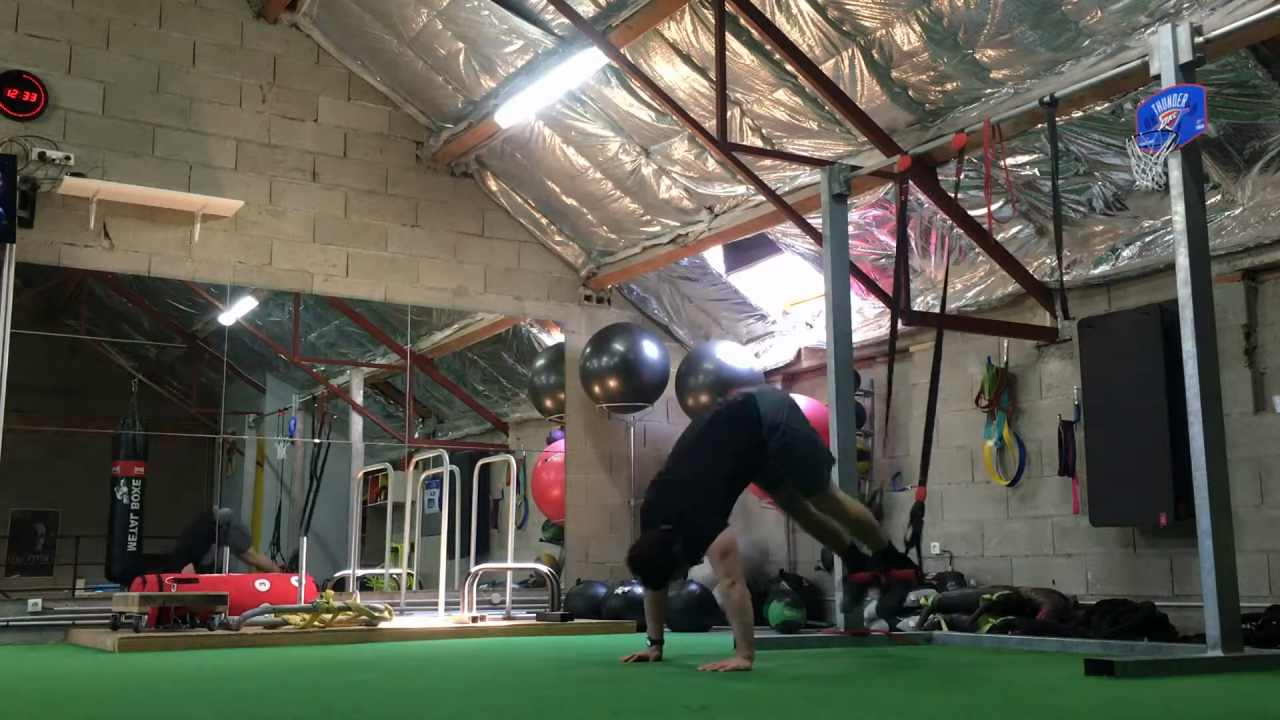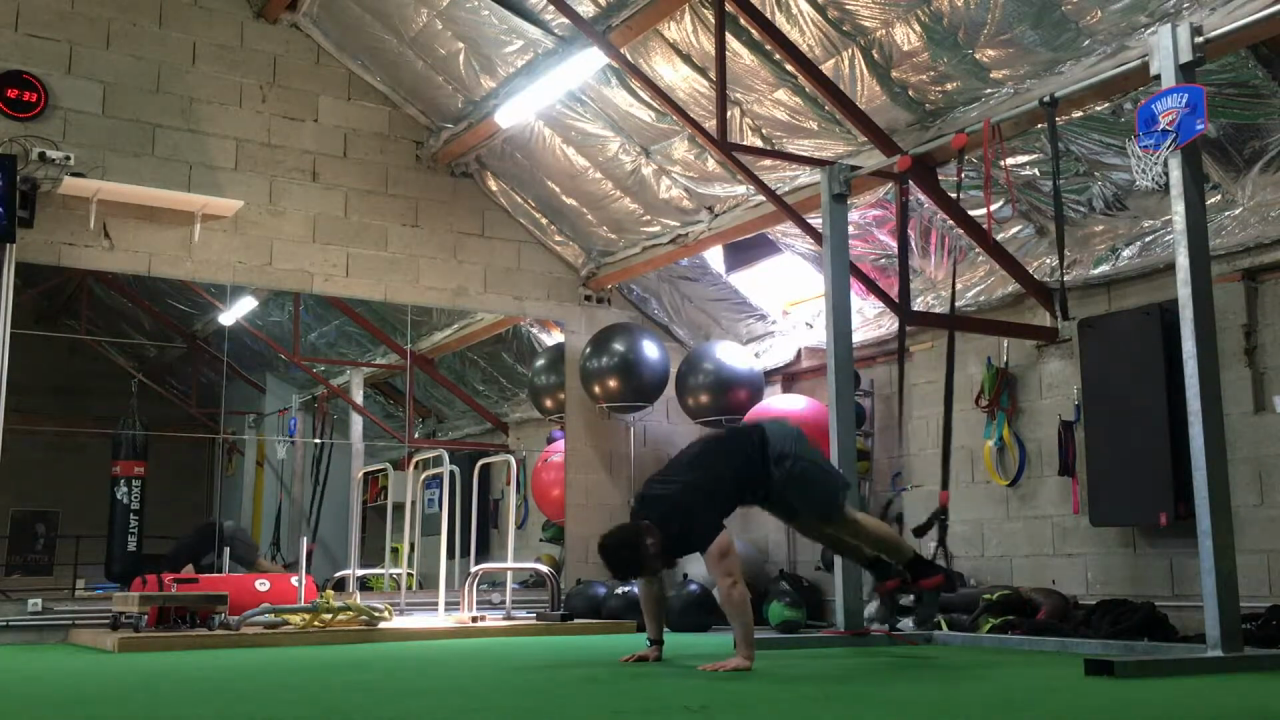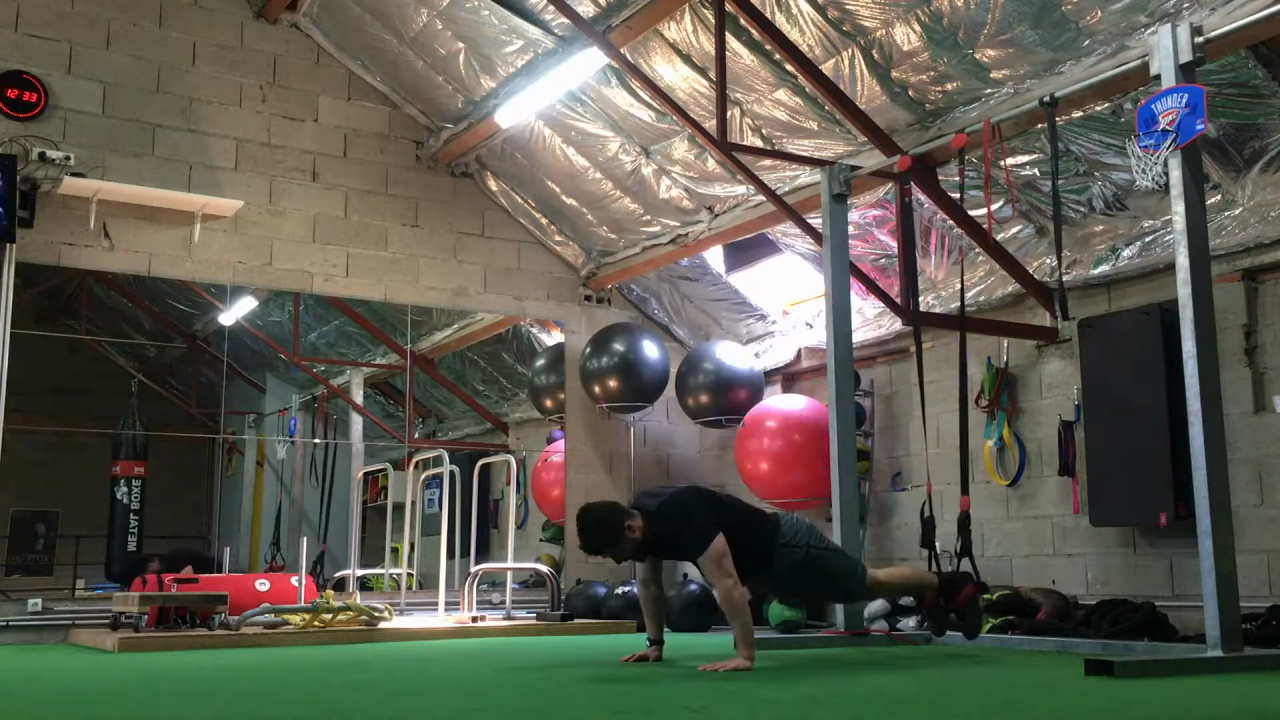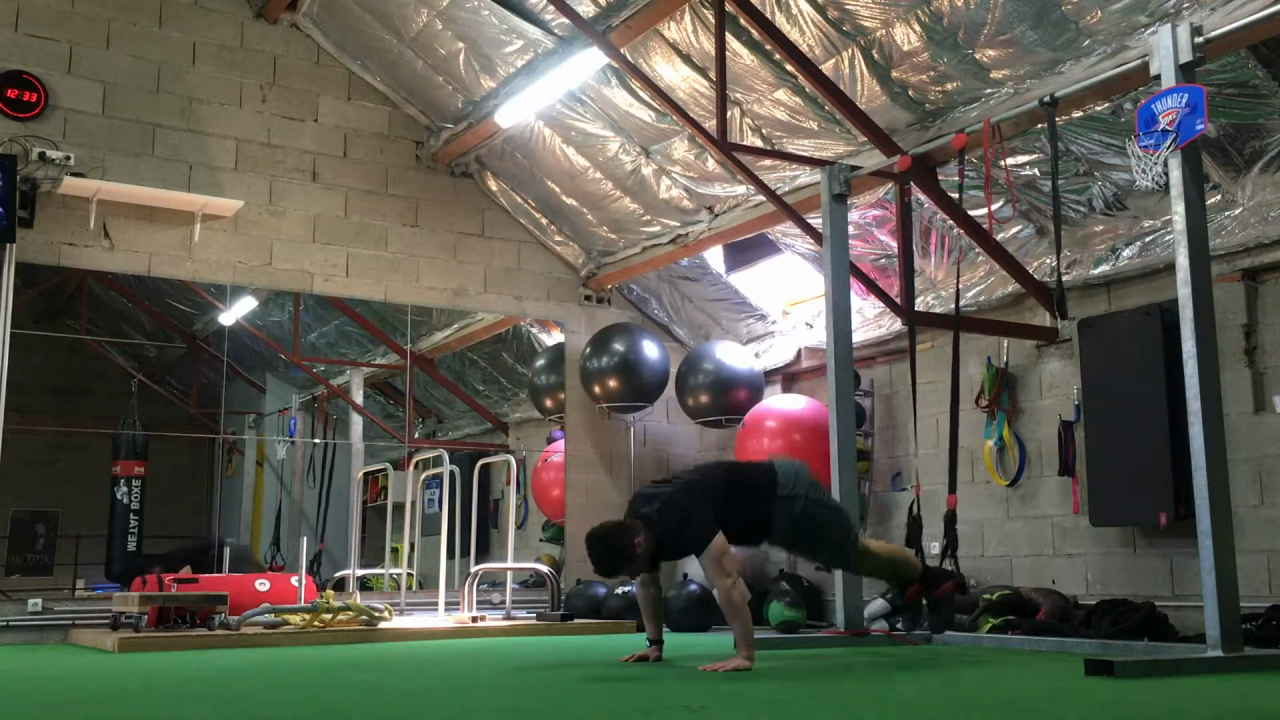
dt=0.3s
person 1, frame 1
left shoulder: (698, 514)
right shoulder: (655, 515)
left elbow: (730, 582)
right elbow: (655, 582)
left wrist: (744, 656)
right wrist: (655, 644)
left hip: (770, 416)
right hip: (747, 420)
left knee: (825, 499)
right knee: (792, 504)
left ankle: (891, 561)
right ankle: (858, 561)
person 1, frame 2
left shoulder: (687, 514)
right shoulder: (644, 519)
left elbow: (729, 582)
right elbow: (650, 583)
left wrist: (744, 655)
right wrist: (654, 644)
left hip: (777, 449)
right hip: (755, 456)
left knee: (838, 519)
right knee: (810, 526)
left ankle: (922, 570)
right ankle: (884, 571)
person 1, frame 3
left shoulder: (682, 513)
right shoulder: (641, 516)
left elbow: (727, 583)
right elbow: (648, 583)
left wrist: (745, 655)
right wrist: (655, 644)
left hip: (785, 546)
right hip: (764, 563)
left knee: (864, 584)
right knee: (858, 586)
left ankle: (953, 586)
right ankle: (929, 594)
person 1, frame 4
left shoulder: (683, 514)
right shoulder: (639, 521)
left elbow: (726, 581)
right elbow: (647, 581)
left wrist: (745, 654)
right wrist: (655, 643)
left hip: (787, 492)
right hip: (764, 516)
left knee: (855, 551)
right knee: (838, 559)
left ankle: (934, 579)
right ankle: (909, 584)
